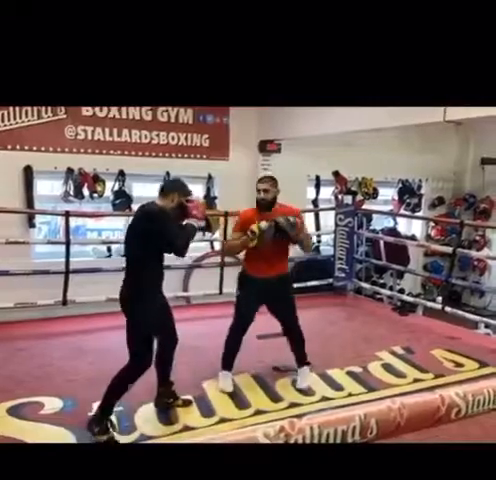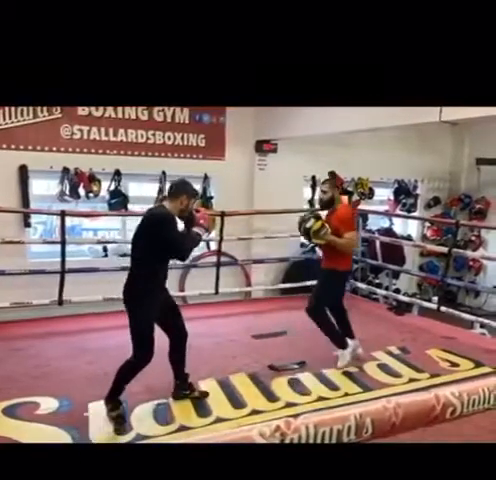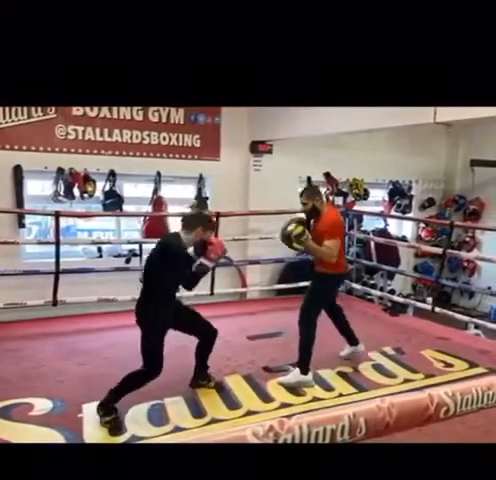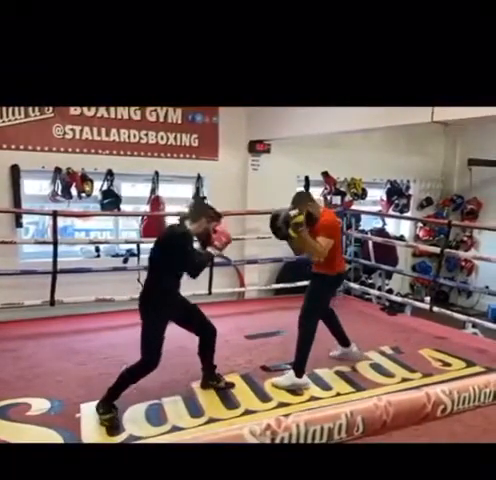
dt=1s
person 1, frame 1
left shoulder: (154, 214)
right shoulder: (154, 213)
left elbow: (170, 241)
right elbow: (179, 247)
left wrist: (185, 219)
right wrist: (193, 219)
left hip: (151, 292)
right hip: (138, 296)
left knee: (169, 340)
right knee: (140, 361)
left ankle: (165, 394)
right ankle: (100, 419)
person 1, frame 2
left shoulder: (162, 216)
right shoulder: (161, 217)
left elbow: (175, 244)
right elbow: (182, 252)
left wrist: (191, 225)
right wrist: (199, 229)
left hip: (156, 291)
right hip: (140, 294)
left knee: (179, 336)
right knee: (143, 354)
left ankle: (182, 386)
right ankle: (113, 400)
person 1, frame 3
left shoulder: (177, 243)
right shoulder: (173, 246)
left elbow: (186, 268)
right elbow: (189, 282)
left wrist: (202, 256)
right wrist: (209, 260)
left hip: (168, 305)
right hip: (151, 311)
left knee: (209, 333)
right knee: (153, 368)
left ankle: (200, 376)
right ankle: (107, 405)
person 1, frame 4
left shoulder: (180, 235)
right shoulder: (177, 235)
left elbow: (190, 262)
right elbow: (194, 269)
left wrist: (207, 247)
right wrist: (213, 248)
left hip: (171, 298)
right hip: (154, 303)
left knee: (208, 331)
right knee: (150, 361)
left ankle: (209, 376)
right ankle: (106, 403)
person 2, frame 1
left shoulder: (291, 214)
right shoulder: (247, 216)
left elbow: (308, 245)
right elbow: (230, 248)
left wrist: (297, 232)
right wrist: (247, 241)
left hip: (279, 279)
right hip: (251, 278)
left knee: (290, 324)
right knee: (239, 326)
left ankle: (303, 367)
right ankle: (225, 372)
person 2, frame 2
left shoulder: (345, 214)
right shoulder: (331, 213)
left elbow: (351, 246)
left wrist: (328, 237)
right wrist: (317, 234)
left hip: (337, 270)
right hip: (330, 268)
left knee: (314, 309)
right knee: (335, 306)
left ankle: (345, 345)
right ankle: (351, 344)
person 2, frame 3
left shoulder: (330, 220)
right shoulder: (321, 216)
left elbow: (331, 256)
left wrist: (306, 242)
right wrist: (304, 240)
left hip: (329, 274)
right hip: (326, 272)
left knee: (306, 316)
right knee: (331, 307)
left ankle: (303, 373)
right ankle: (354, 345)
person 2, frame 4
left shoulder: (328, 221)
right shoulder: (313, 220)
left elbow: (318, 255)
right elbow: (299, 249)
left wrist: (301, 232)
right wrist: (291, 234)
left hip: (328, 275)
right hip: (324, 273)
left knee: (307, 319)
right knee: (322, 309)
left ankle: (298, 375)
right ankle: (347, 347)
